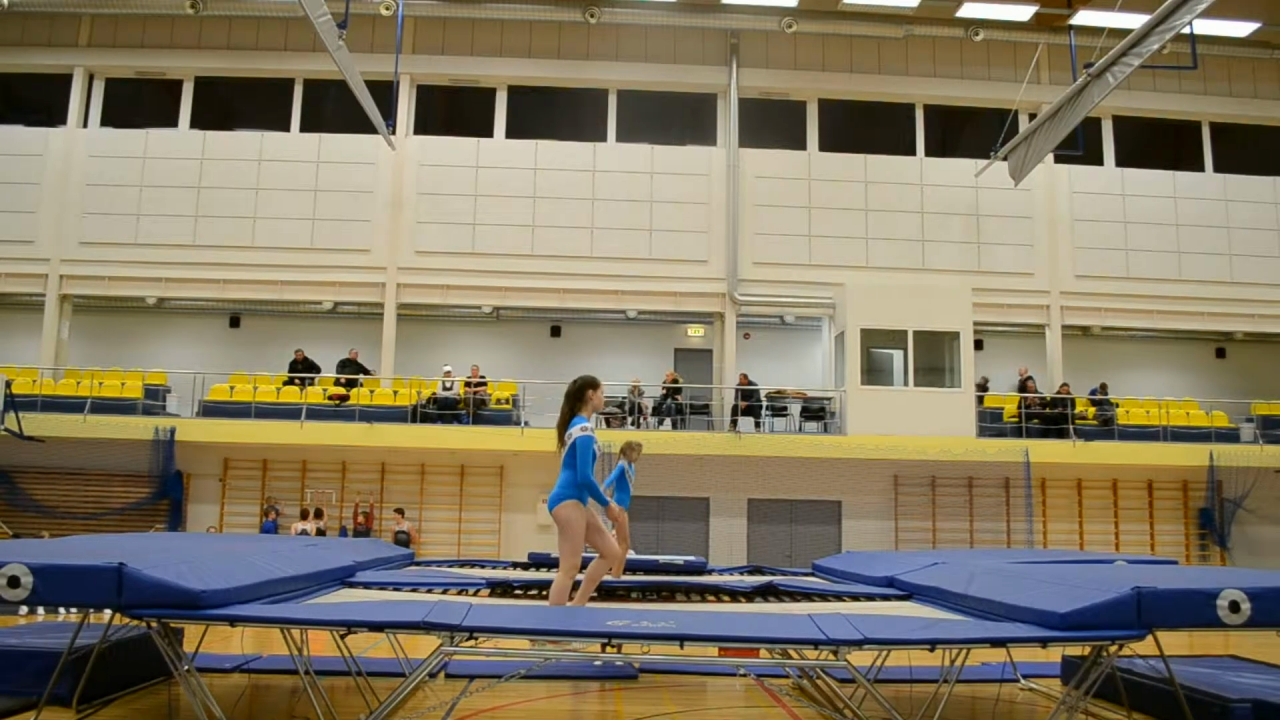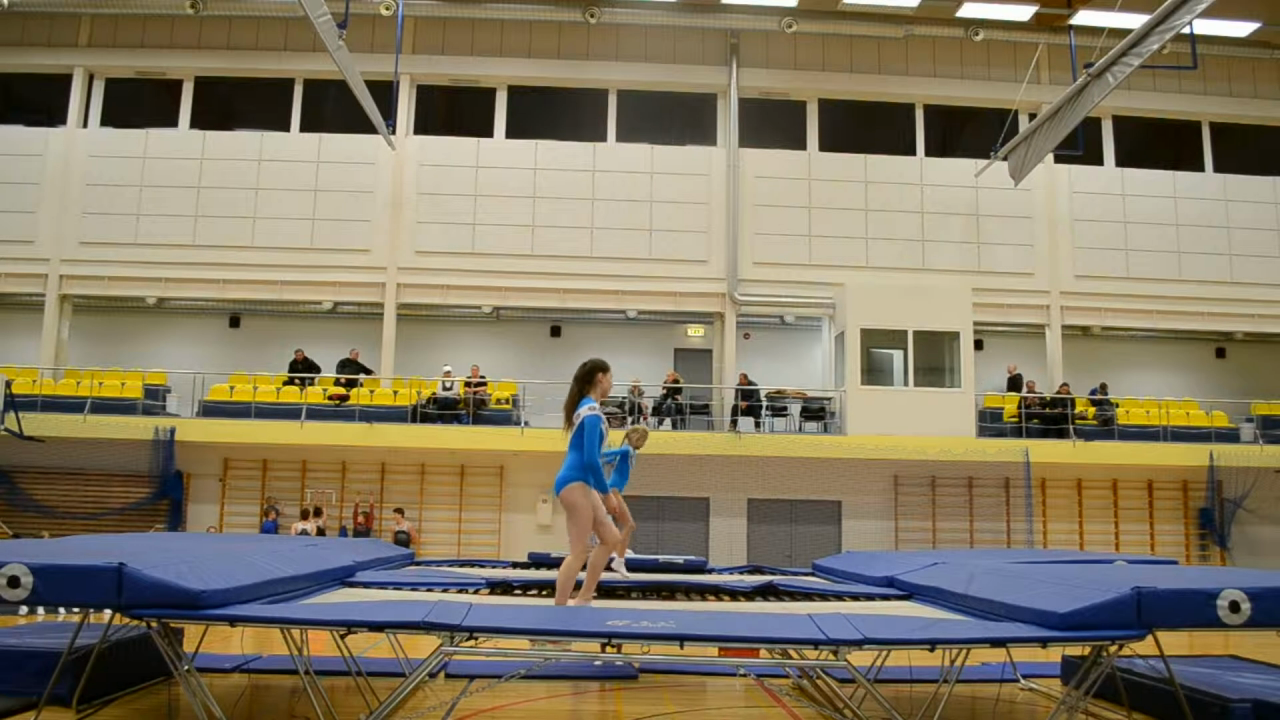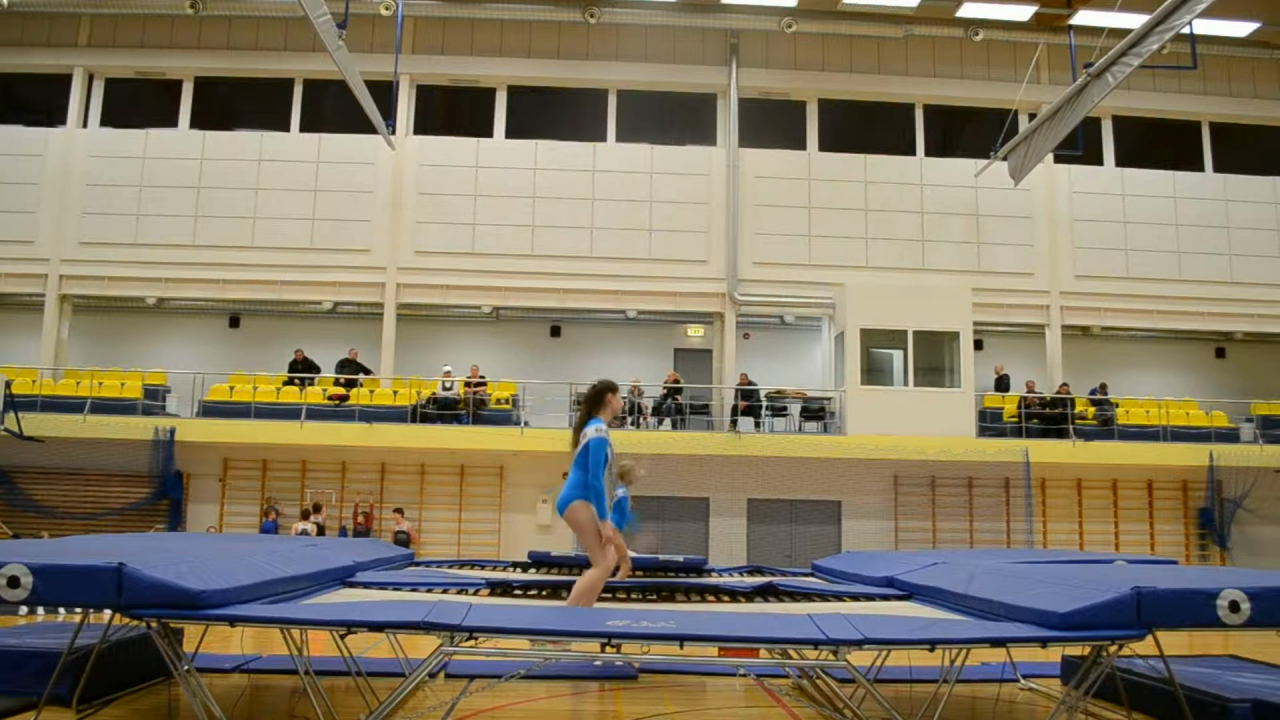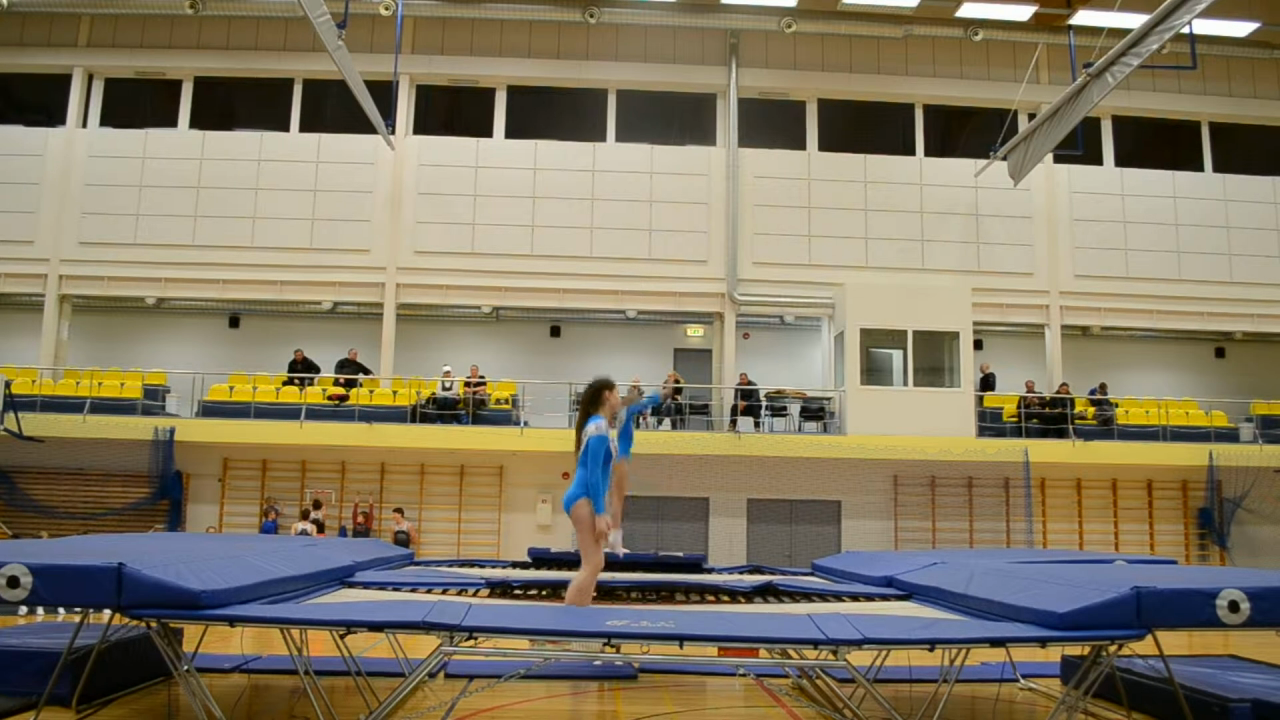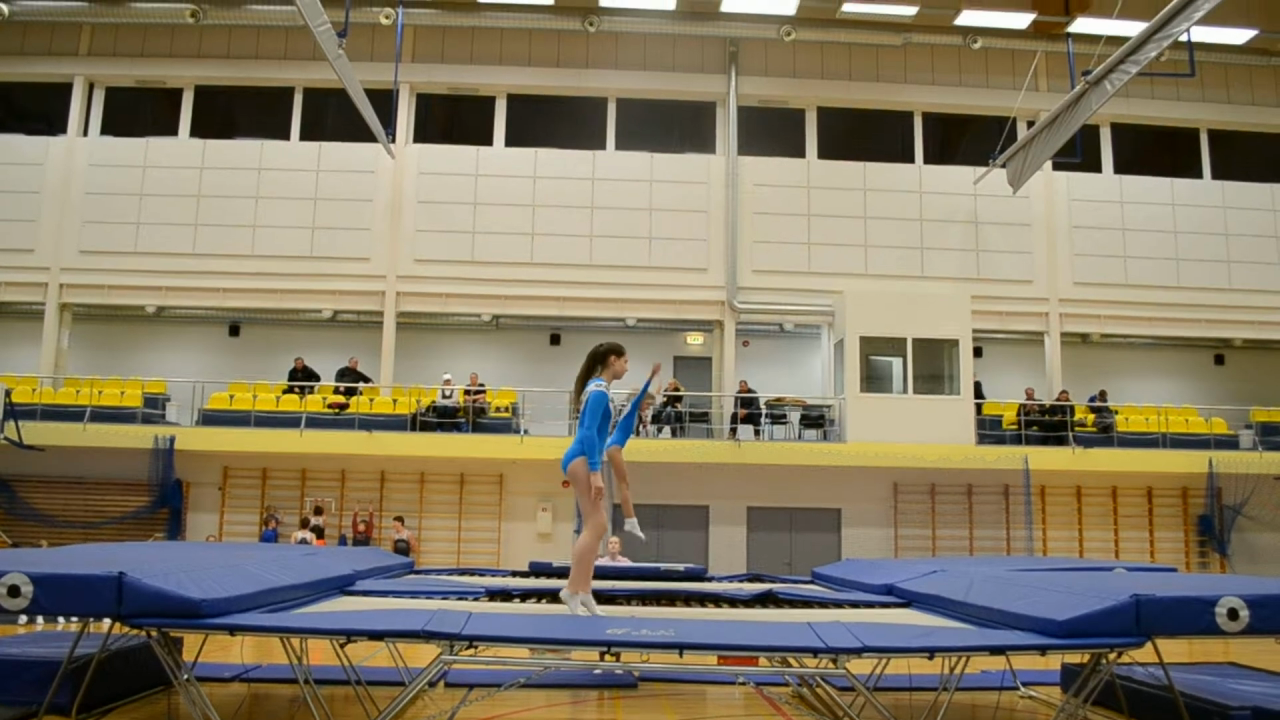
dt=0.3s
person 1, frame 1
left shoulder: (577, 425)
right shoulder: (584, 428)
right elbow: (584, 477)
left wrist: (602, 500)
right wrist: (607, 504)
left hip: (574, 501)
right hip: (568, 501)
left knee: (612, 553)
right knee: (569, 568)
left ankle: (577, 606)
person 1, frame 2
left shoulder: (586, 408)
right shoulder: (592, 410)
right elbow: (590, 458)
left wrist: (600, 491)
right wrist: (606, 492)
left hip: (580, 483)
right hip: (574, 483)
left knee: (611, 539)
right knee: (579, 552)
left ankle: (582, 602)
person 1, frame 3
left shoulder: (594, 428)
right shoulder: (599, 431)
right elbow: (595, 479)
left wrist: (604, 518)
right wrist: (603, 520)
left hip: (581, 500)
right hip: (577, 500)
left knee: (608, 561)
right knee: (603, 565)
person 1, frame 4
left shoulder: (597, 426)
right shoulder: (598, 427)
right elbow: (593, 473)
left wrist: (603, 513)
right wrist: (601, 514)
left hip: (586, 498)
right hip: (584, 499)
left knee: (593, 565)
right knee: (592, 566)
person 1, frame 5
left shoulder: (598, 388)
right shoulder: (599, 388)
right elbow: (589, 430)
left wrist: (594, 469)
right wrist: (595, 471)
left hip: (583, 461)
right hip: (581, 460)
left knee: (595, 527)
right knee: (595, 527)
left ankle: (582, 592)
right ankle: (572, 590)
